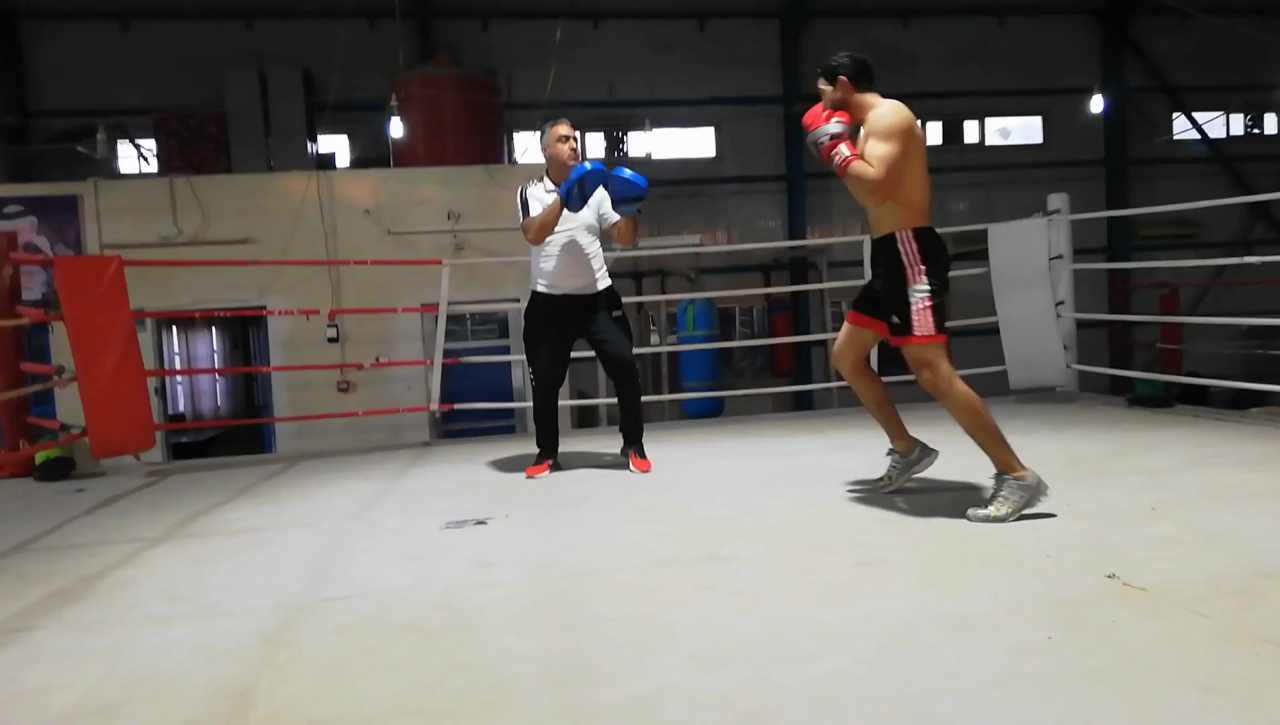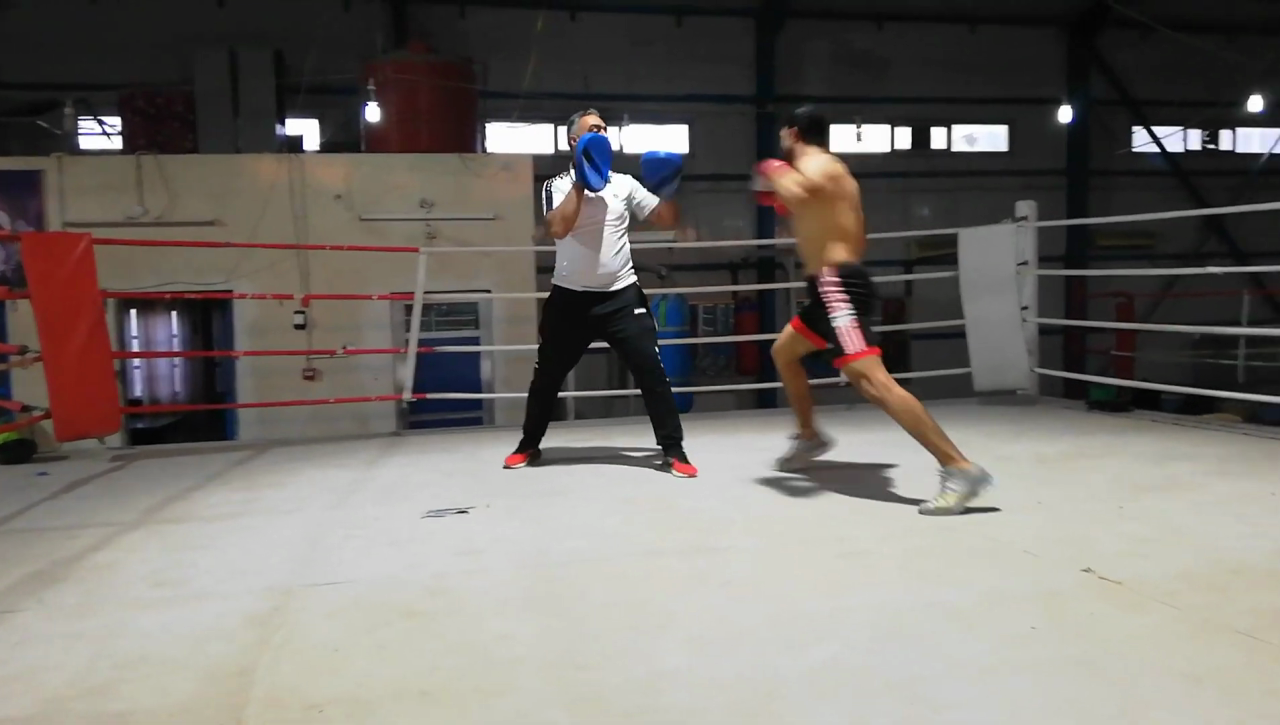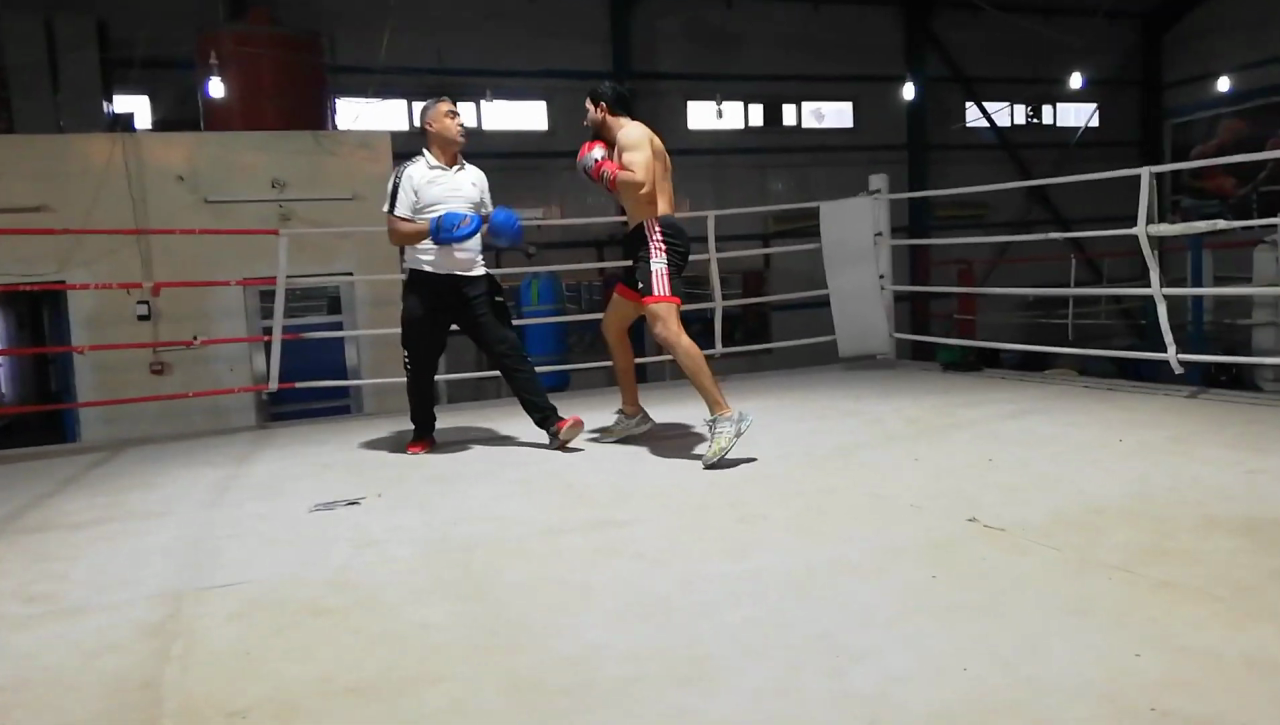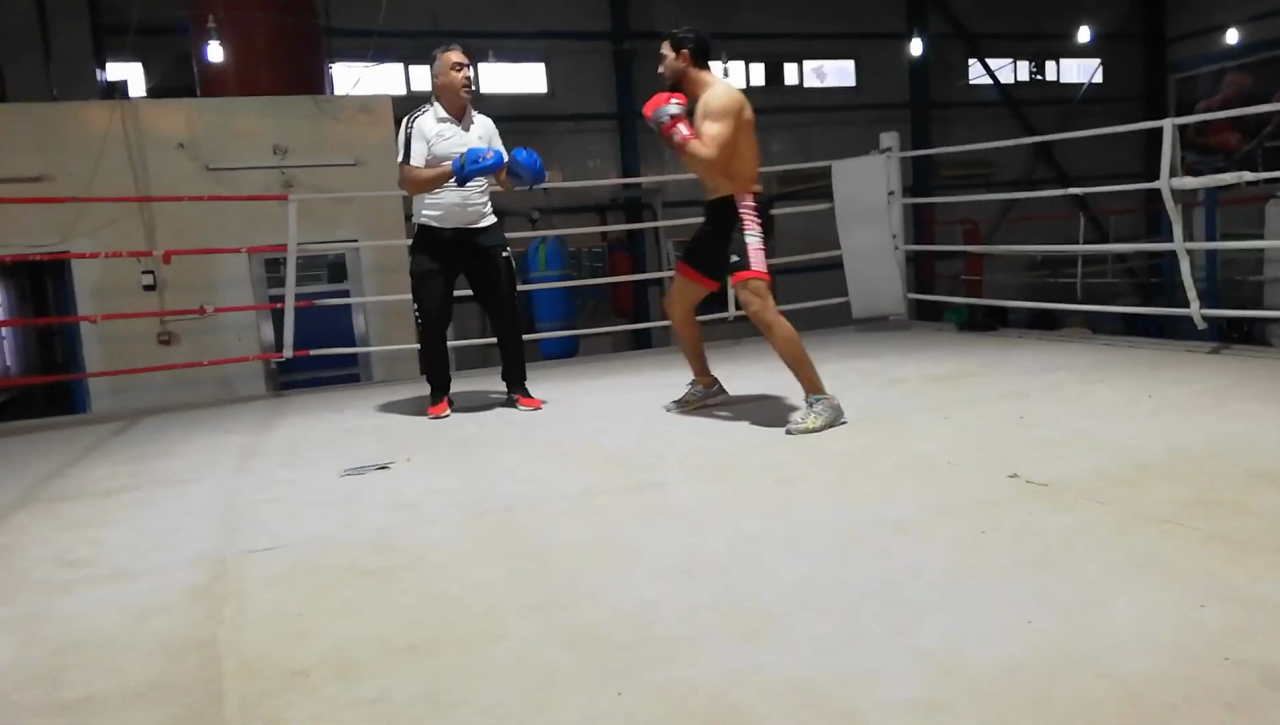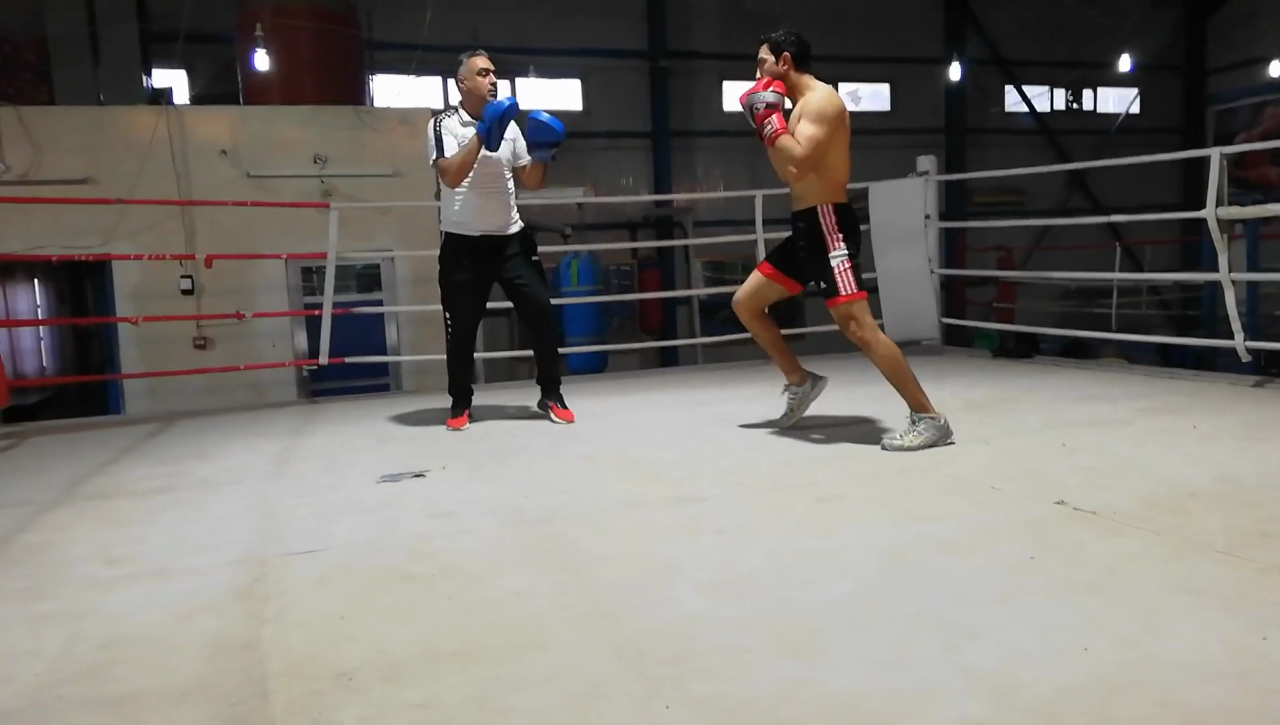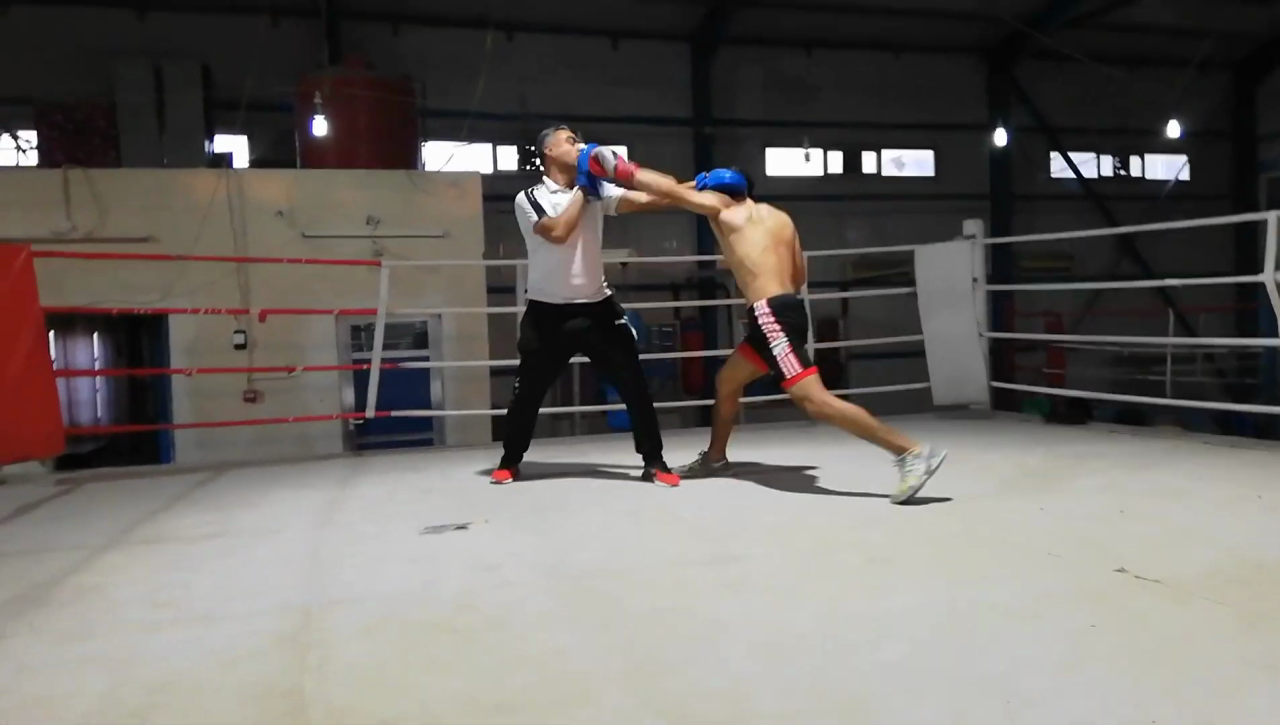
dt=0.5s
person 1, frame 1
left shoulder: (888, 115)
right shoulder: (874, 124)
left elbow: (873, 187)
left wrist: (836, 145)
right wrist: (838, 150)
left hip: (910, 254)
right hip: (891, 259)
left knee: (933, 373)
right knee: (844, 356)
left ankle: (1018, 478)
right ankle: (907, 449)
person 1, frame 2
left shoulder: (814, 164)
right shoulder: (833, 172)
left elbow: (795, 194)
left wrist: (777, 172)
right wrist: (783, 203)
left hip: (838, 286)
right hip: (833, 287)
left knee: (873, 383)
right knee: (783, 353)
left ankle: (961, 470)
right ankle: (808, 437)
person 1, frame 3
left shoulder: (632, 133)
right shoulder: (629, 139)
left elbow: (640, 186)
left wrist: (602, 167)
right wrist: (601, 172)
left hip: (657, 239)
right hip: (646, 241)
left knee: (666, 329)
right knee: (612, 326)
left ankle: (725, 416)
right ankle: (632, 414)
person 1, frame 4
left shoulder: (721, 96)
right shoulder: (703, 102)
left elbow: (710, 159)
left wrist: (675, 126)
right wrist: (672, 131)
left hip: (742, 211)
right hip: (718, 215)
left knee: (758, 306)
right knee: (676, 305)
left ankle: (820, 399)
right ankle: (706, 384)
person 1, frame 5
left shoulder: (821, 99)
right shoulder: (800, 106)
left elbow: (796, 165)
left wrist: (770, 117)
right wrist: (766, 126)
left hip: (827, 225)
right hip: (804, 228)
left knee: (859, 328)
right knee: (744, 303)
left ankle: (928, 417)
right ankle: (800, 379)
person 1, frame 6
left shoulder: (725, 208)
right shoulder: (781, 218)
left elbow: (671, 189)
right elbow: (799, 278)
left wrist: (621, 169)
left hip: (769, 313)
right hip: (784, 310)
left knee: (813, 400)
right knee: (726, 382)
left ankle: (913, 454)
right ankle: (715, 456)
person 2, frame 1
left shoulder: (596, 189)
right shoulder: (530, 192)
left elbow: (627, 239)
right elbow: (534, 235)
left wrist: (628, 210)
right wrist: (564, 198)
left hip: (596, 297)
right hip: (549, 303)
left knee: (624, 365)
right knee: (545, 382)
left ankle: (633, 445)
right ankle: (547, 454)
person 2, frame 2
left shoulder: (623, 183)
right shoulder: (556, 186)
left elbow: (668, 221)
right elbow: (558, 228)
right wrist: (581, 183)
left hip: (619, 296)
right hip: (570, 298)
left knee: (650, 369)
right knee: (548, 375)
left ankle: (673, 451)
right ankle: (528, 445)
person 2, frame 3
left shoulder: (476, 175)
right shoulder: (410, 173)
left elbow: (487, 223)
right elbow: (396, 232)
left wrist: (500, 231)
right wrist: (433, 228)
left hip: (474, 281)
right hip: (426, 284)
left knee: (508, 350)
right knee: (420, 363)
left ankle: (550, 421)
right ankle: (423, 432)
person 2, frame 4
left shoulder: (484, 124)
right shoulder: (418, 123)
left elbow: (502, 176)
right elbow: (409, 182)
left wrist: (520, 174)
right wrist: (455, 168)
left hip: (483, 234)
right hip: (434, 238)
left knee: (506, 311)
right knee: (432, 318)
left ankle: (516, 387)
right ankle: (440, 393)
person 2, frame 5
left shoulder: (506, 126)
right shoulder: (444, 124)
left elbow: (532, 182)
right elbow: (451, 175)
left wrist: (541, 153)
right wrist: (481, 134)
left hip: (511, 240)
right hip: (463, 245)
left knee: (541, 312)
right knee: (461, 329)
left ankle: (550, 396)
right ankle: (460, 405)
person 2, frame 6
left shoulder: (596, 190)
right shoulder: (530, 197)
left elbow: (643, 201)
right elbow: (558, 233)
right wrist: (582, 187)
left hip: (596, 308)
right hip: (547, 313)
left knee: (633, 379)
right knee: (529, 391)
left ankle: (654, 461)
right ankle: (509, 461)
